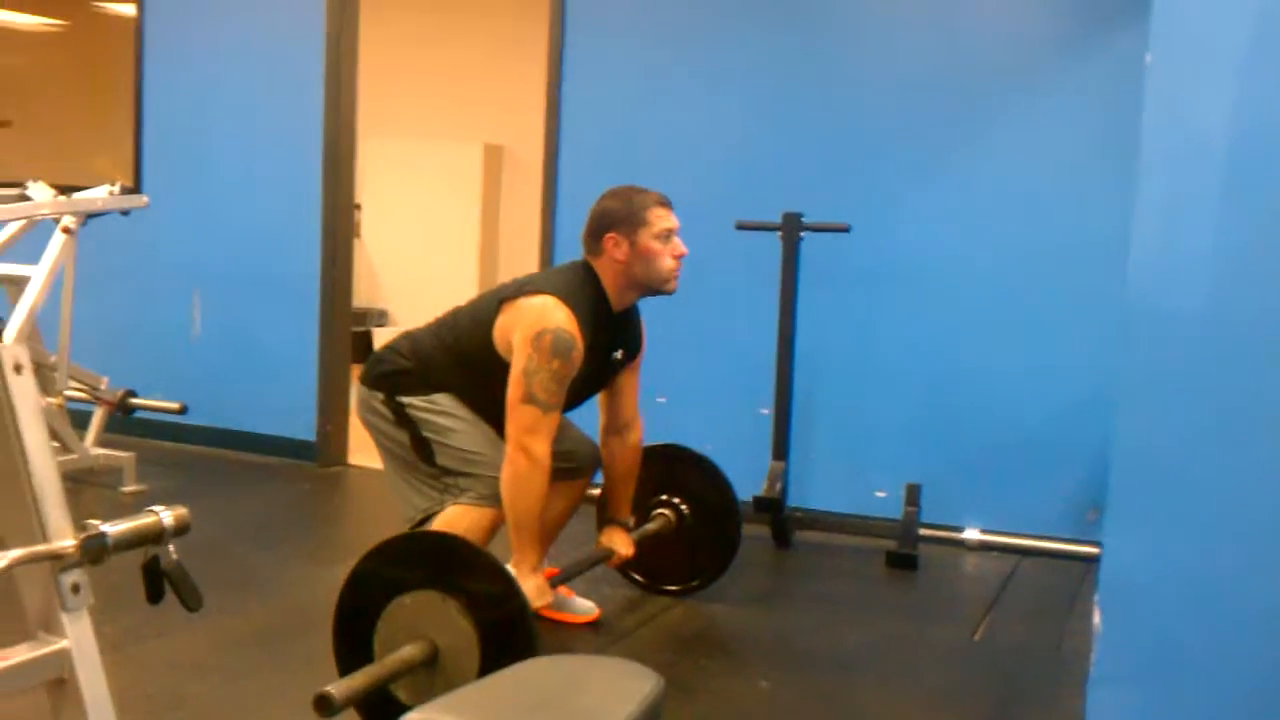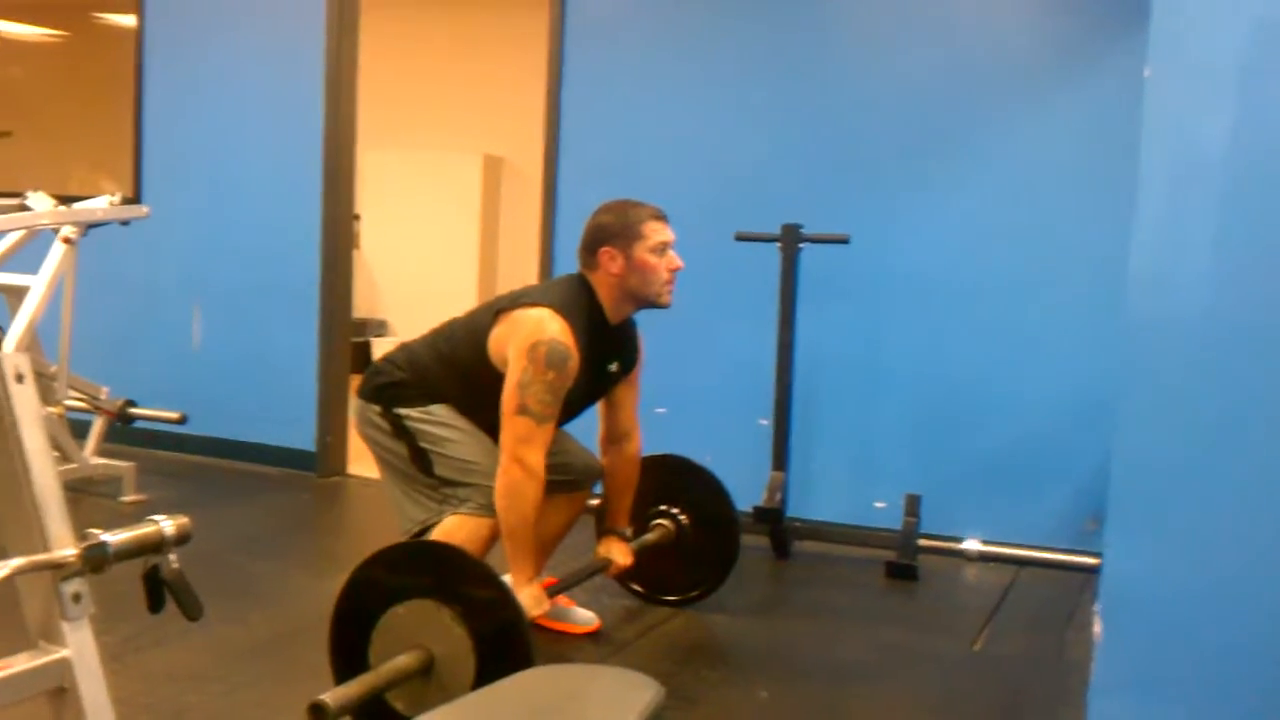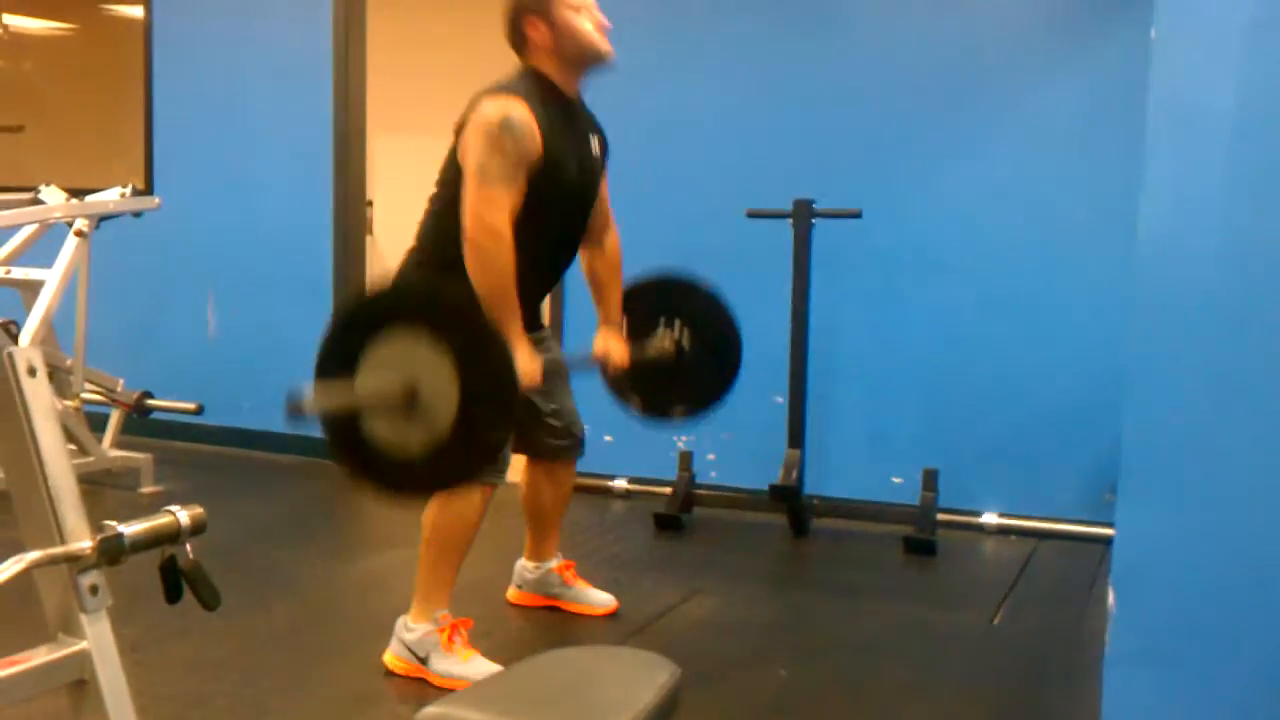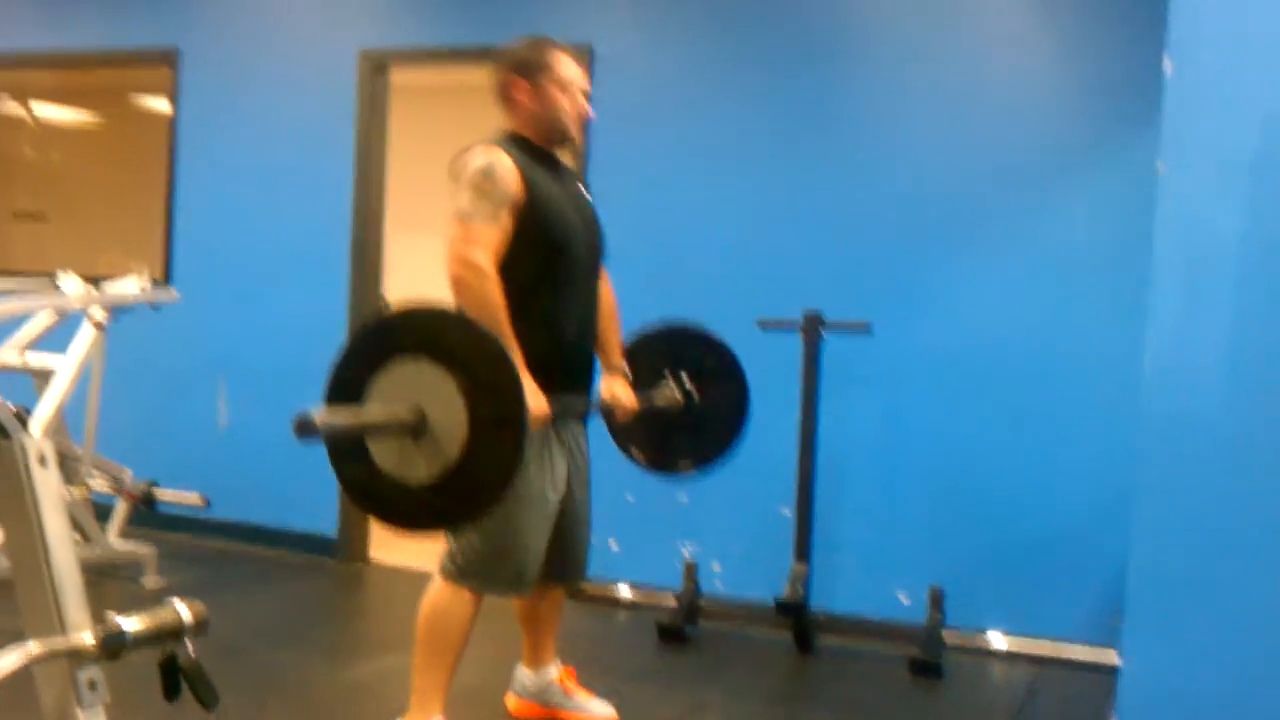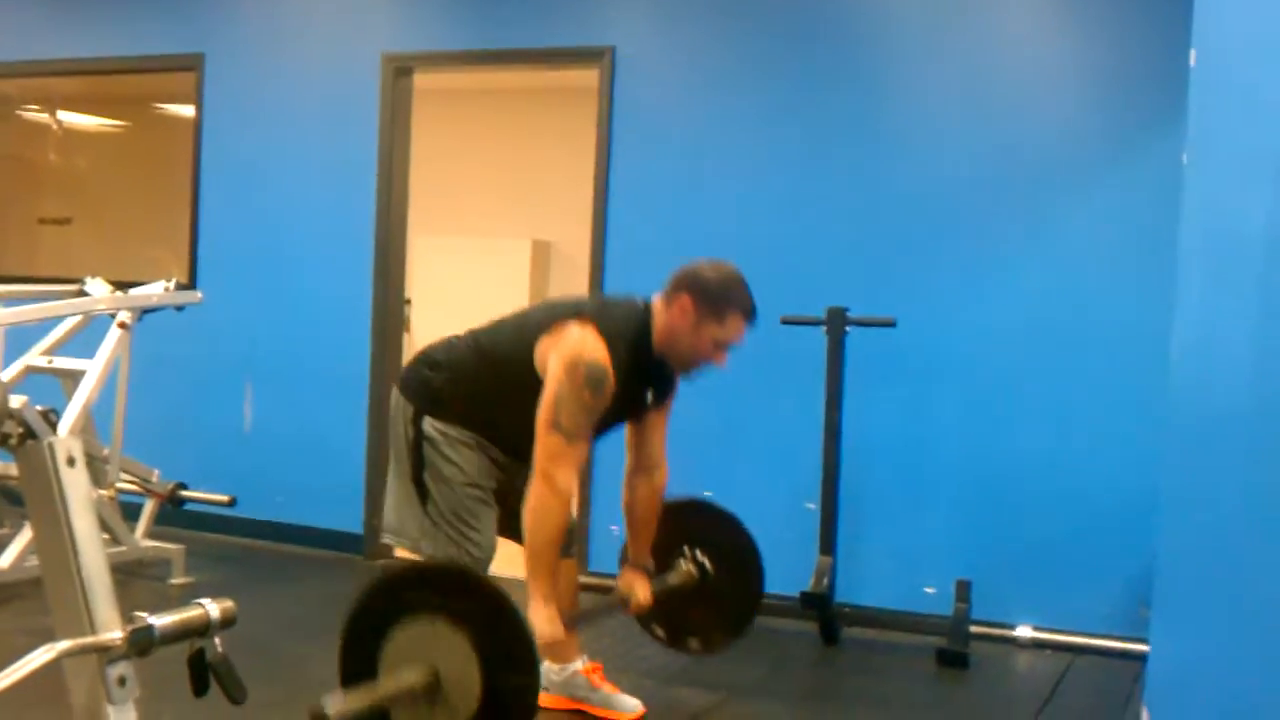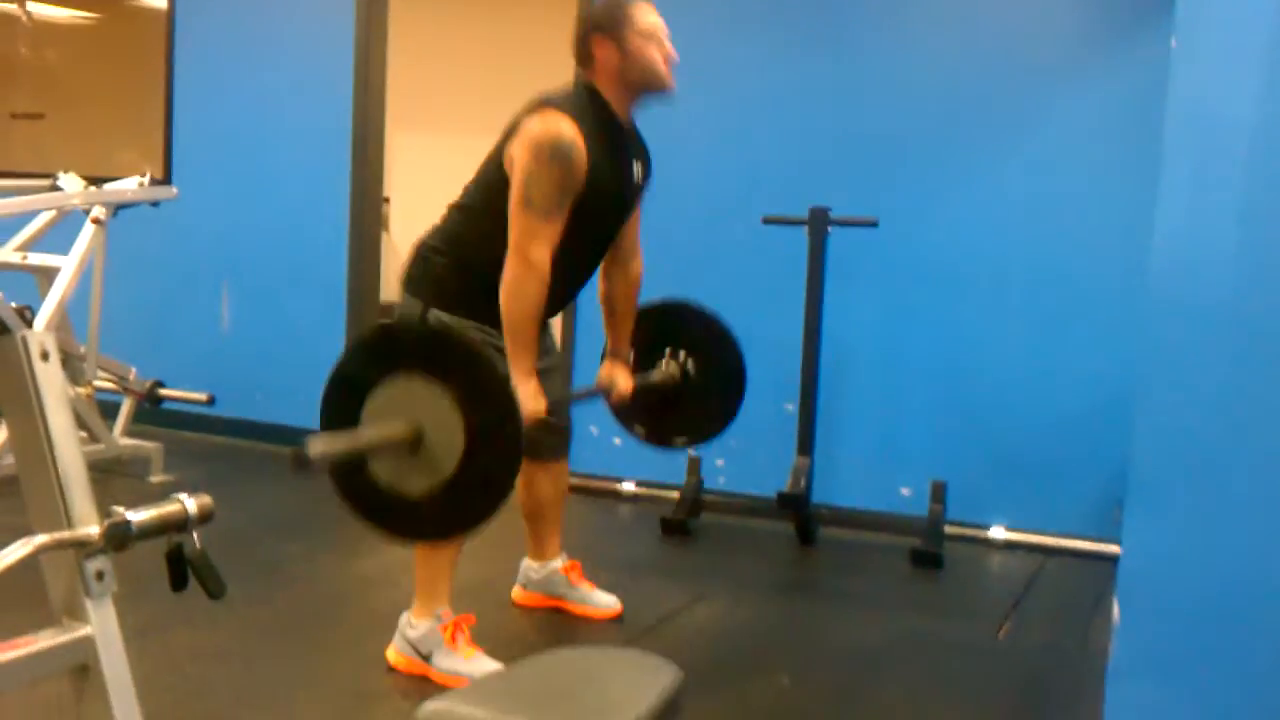
dt=0.7s
person 1, frame 1
left shoulder: (626, 323)
right shoulder: (555, 321)
left elbow: (623, 429)
right elbow: (526, 453)
left wrist: (619, 522)
right wrist: (526, 570)
left hip: (471, 392)
right hip: (406, 387)
left knee: (579, 459)
right knee: (489, 486)
left ankle: (523, 583)
person 1, frame 2
left shoulder: (623, 337)
right shoulder: (550, 334)
left elbow: (621, 440)
right elbow: (520, 464)
left wrist: (616, 531)
right wrist: (520, 580)
left hip: (468, 403)
right hip: (403, 401)
left knee: (579, 472)
right knee: (484, 499)
left ankle: (528, 594)
person 1, frame 3
left shoulder: (586, 127)
right shoulder: (511, 114)
left elbow: (600, 233)
right elbow: (486, 227)
left wrist: (611, 327)
right wrist: (509, 346)
left hip: (509, 312)
left knee: (562, 439)
left ankle: (540, 571)
right ankle: (420, 631)
person 1, frame 4
left shoulder: (567, 181)
right shoulder: (493, 167)
left elbow: (595, 282)
right elbow: (470, 267)
left wrist: (616, 373)
right wrist: (516, 381)
left hip: (562, 406)
left knee: (558, 560)
right knee: (478, 565)
person 1, frame 5
left shoulder: (660, 368)
right shoulder: (592, 352)
left elbow: (648, 472)
right elbow: (554, 480)
left wrist: (638, 565)
right wrist: (538, 601)
left hip: (505, 425)
right hip: (441, 412)
left knee: (559, 544)
right knee: (462, 557)
left ankle: (566, 673)
person 1, frame 6
left shoulder: (633, 150)
right shoulder: (557, 136)
left elbow: (622, 261)
right elbow: (527, 260)
left wrist: (618, 354)
right wrist: (520, 376)
left hip: (520, 316)
right hip: (453, 302)
left knee: (549, 440)
left ankle: (544, 570)
right ankle: (424, 629)
